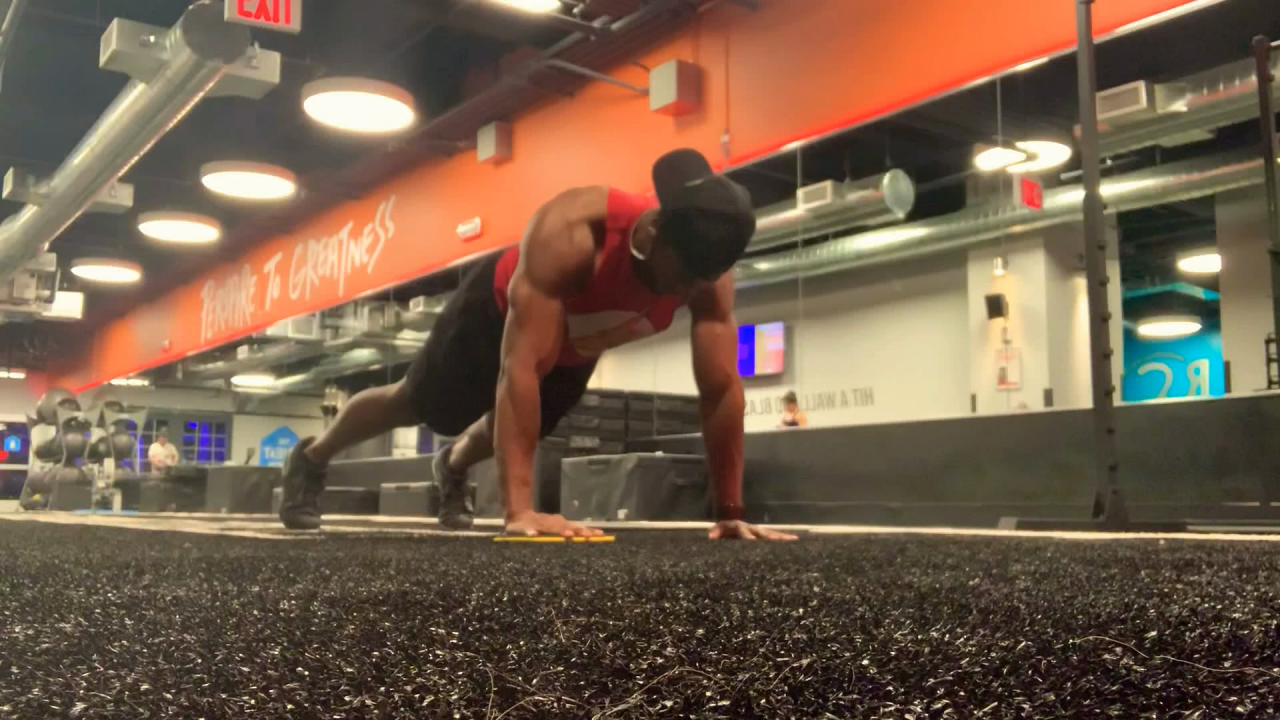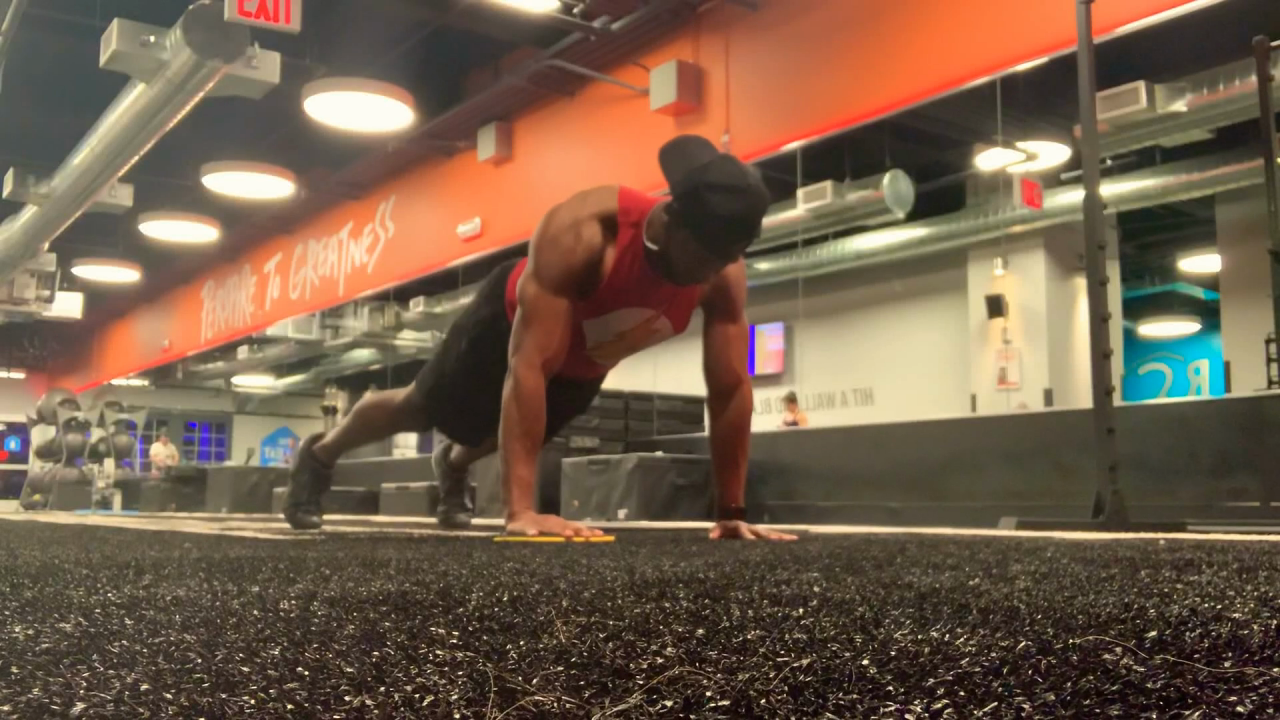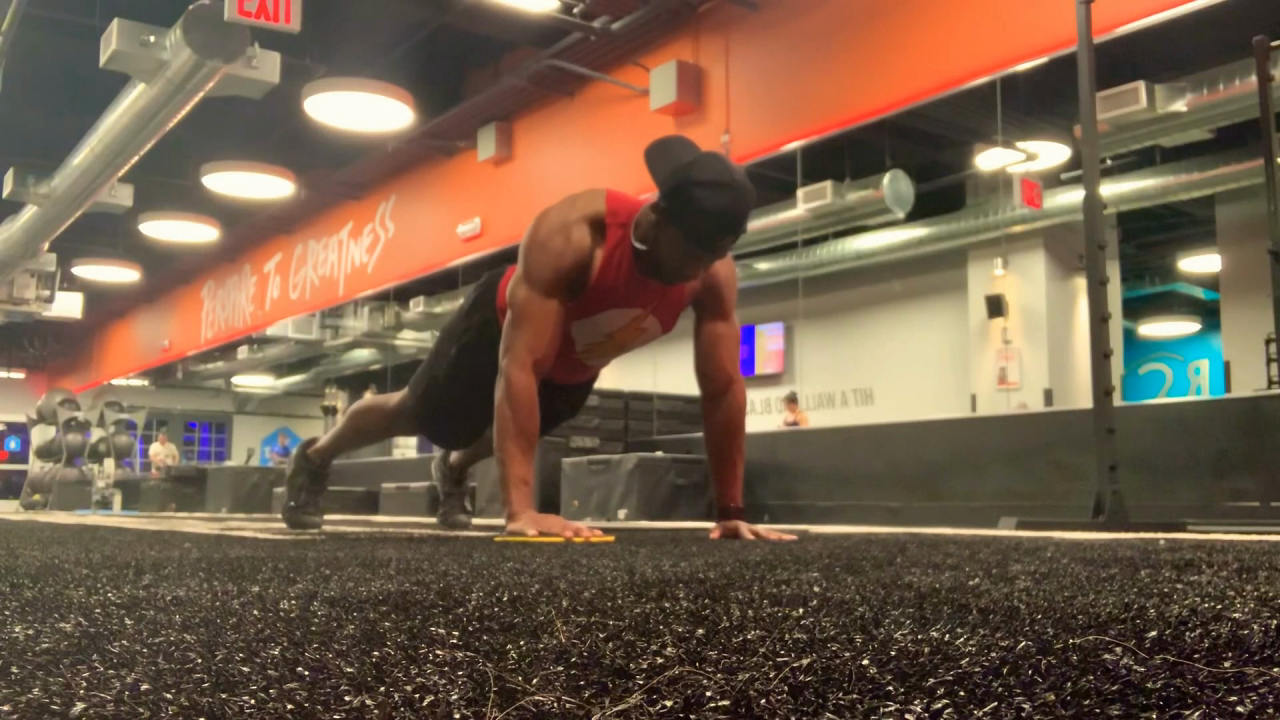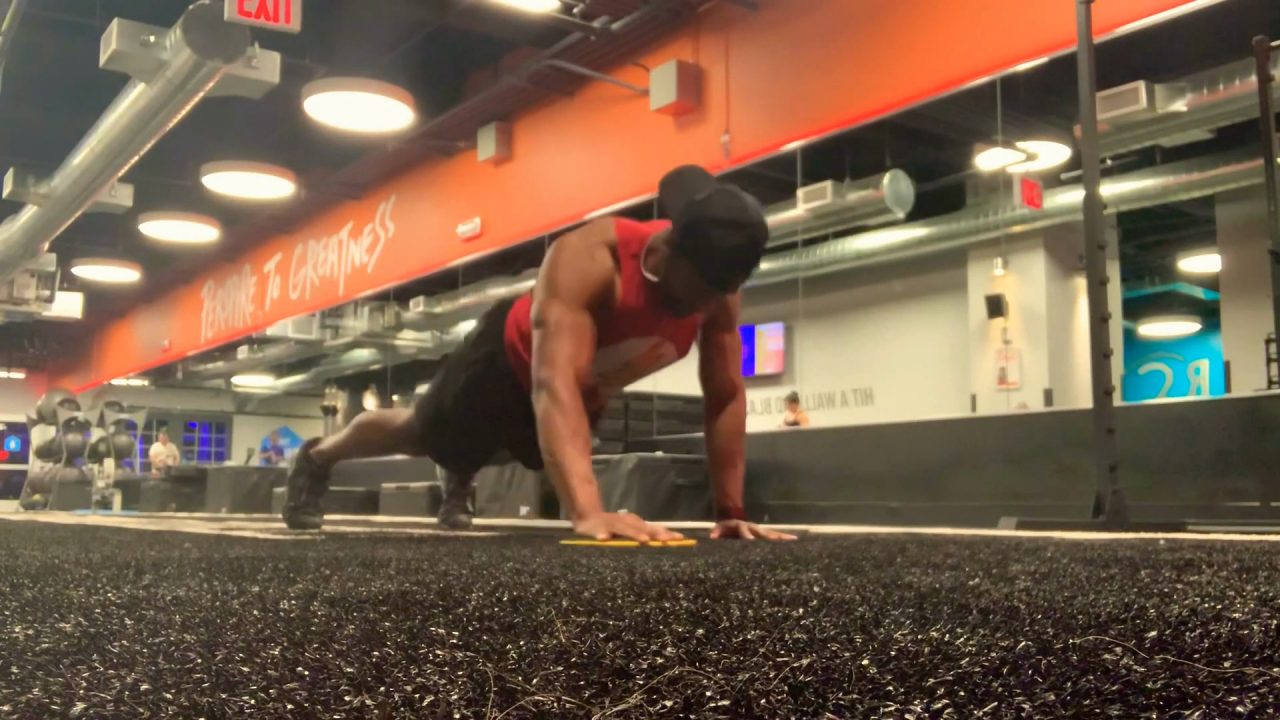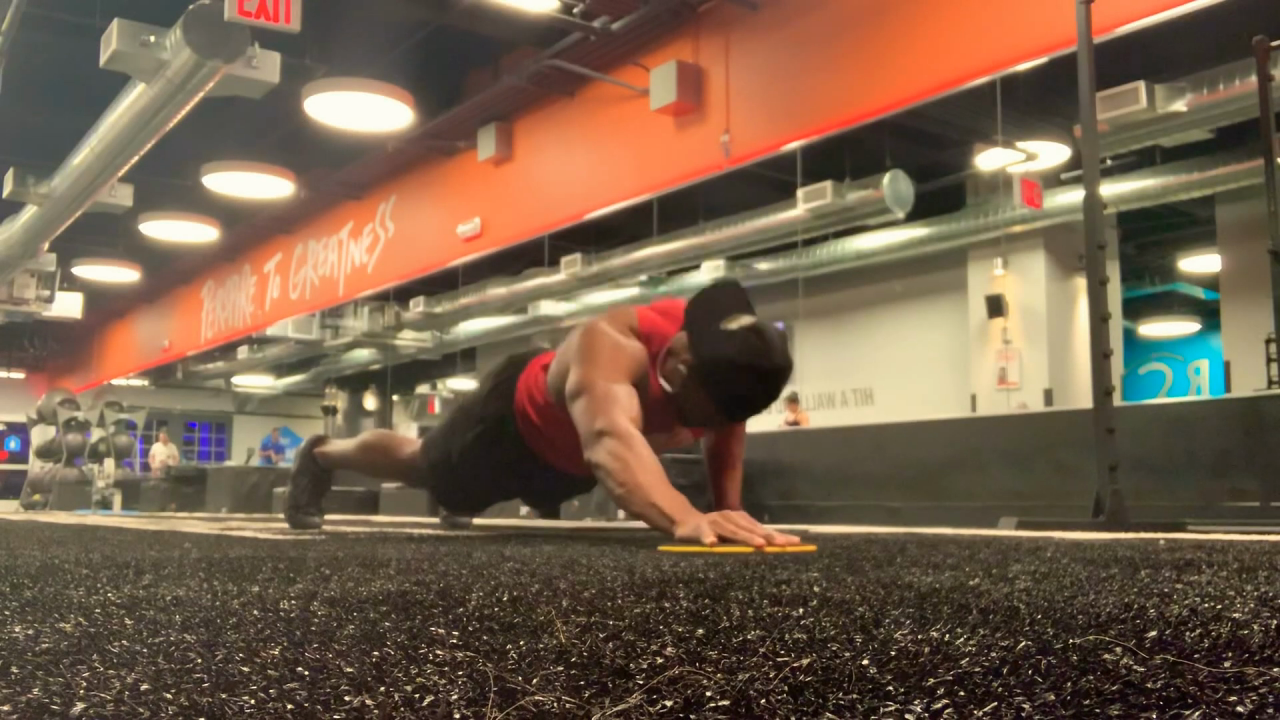
dt=0.5s
person 1, frame 1
left shoulder: (704, 275)
right shoulder: (568, 231)
left elbow: (722, 386)
right elbow: (520, 367)
left wrist: (731, 511)
right wrist: (519, 508)
left hip: (577, 348)
right hip: (494, 314)
left knee: (528, 424)
right knee: (412, 404)
left ankle: (454, 468)
right ankle: (311, 459)
person 1, frame 2
left shoulder: (723, 273)
right shoulder: (581, 231)
left elbow: (732, 387)
right elbow: (528, 368)
left wrist: (731, 511)
right wrist: (520, 510)
left hip: (586, 367)
right hip: (509, 325)
left knee: (512, 429)
right knee: (421, 410)
left ankle: (453, 464)
right ankle: (319, 456)
person 1, frame 3
left shoulder: (712, 273)
right shoulder: (570, 235)
left elbow: (723, 387)
right elbow: (519, 367)
left wrist: (729, 511)
right wrist: (520, 509)
left hip: (576, 369)
right hip: (497, 331)
left knee: (513, 429)
right knee: (413, 415)
left ankle: (453, 471)
right ankle: (314, 459)
person 1, frame 4
left shoulder: (713, 285)
right shoulder: (587, 261)
left elbow: (726, 398)
right elbow: (553, 388)
left wrist: (730, 509)
right wrist: (588, 512)
left hip: (591, 387)
right hip: (507, 364)
left knee: (520, 453)
right knee: (417, 435)
left ankle: (458, 484)
right ankle: (317, 460)
person 1, frame 5
left shoulder: (718, 358)
right shoulder: (613, 346)
left elbow: (727, 430)
right elbow: (611, 441)
left wrist: (728, 510)
right wrist: (685, 519)
right hip: (516, 424)
right knee: (422, 466)
left ankle: (462, 504)
right ankle: (321, 457)
